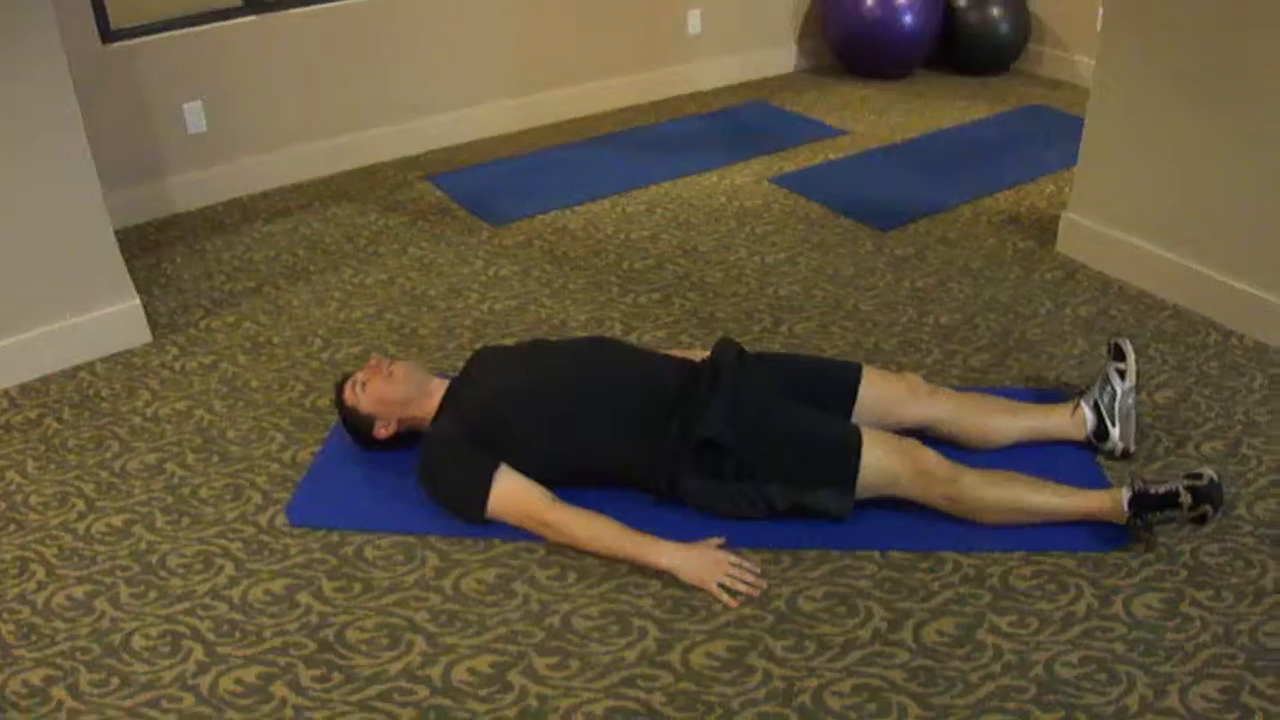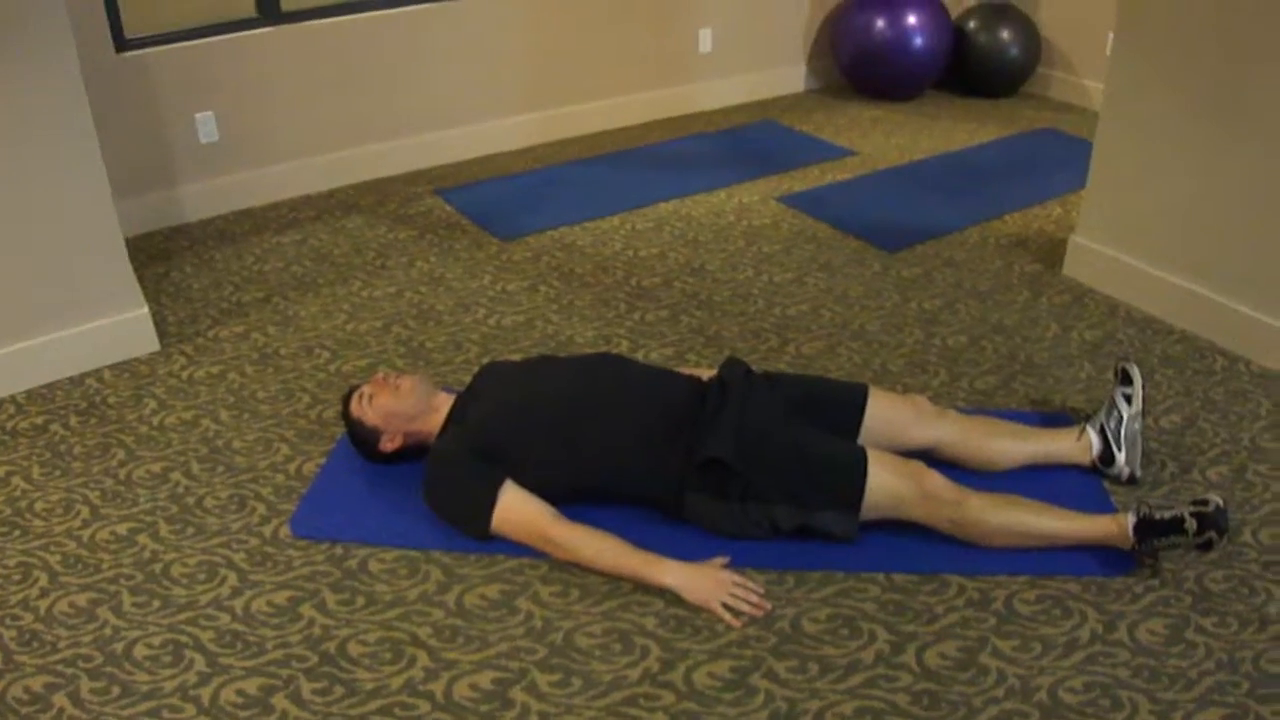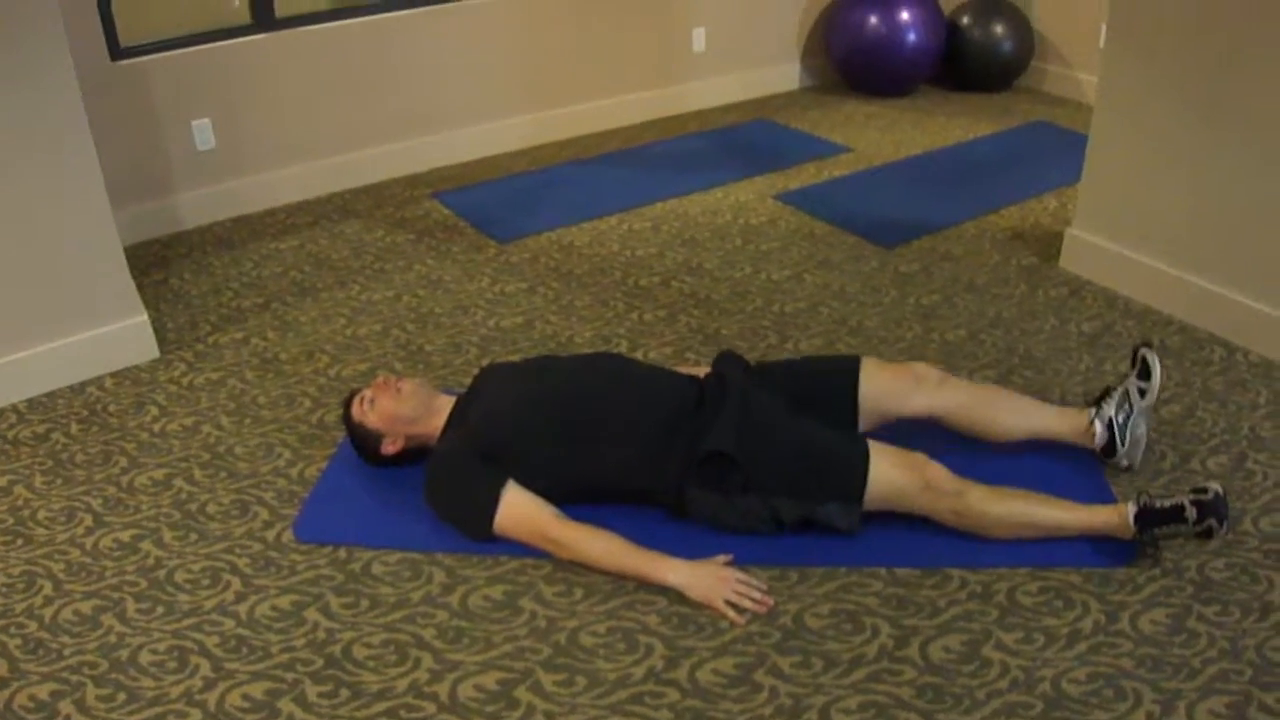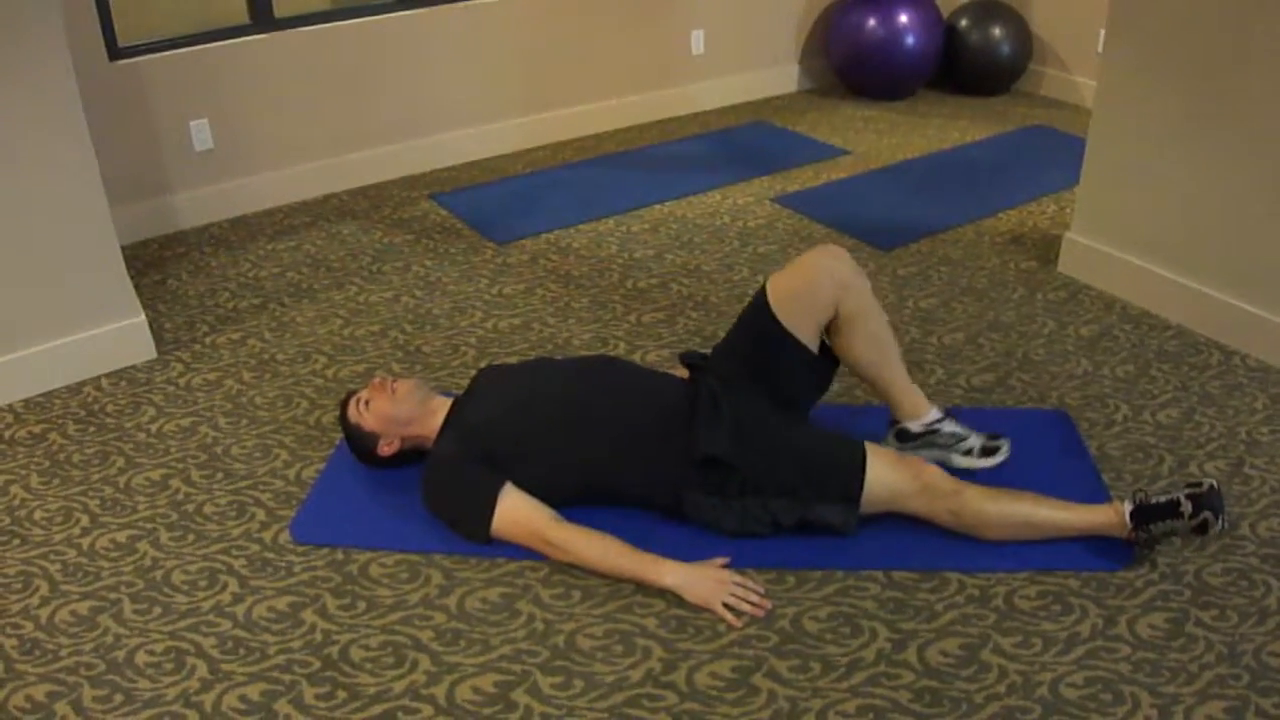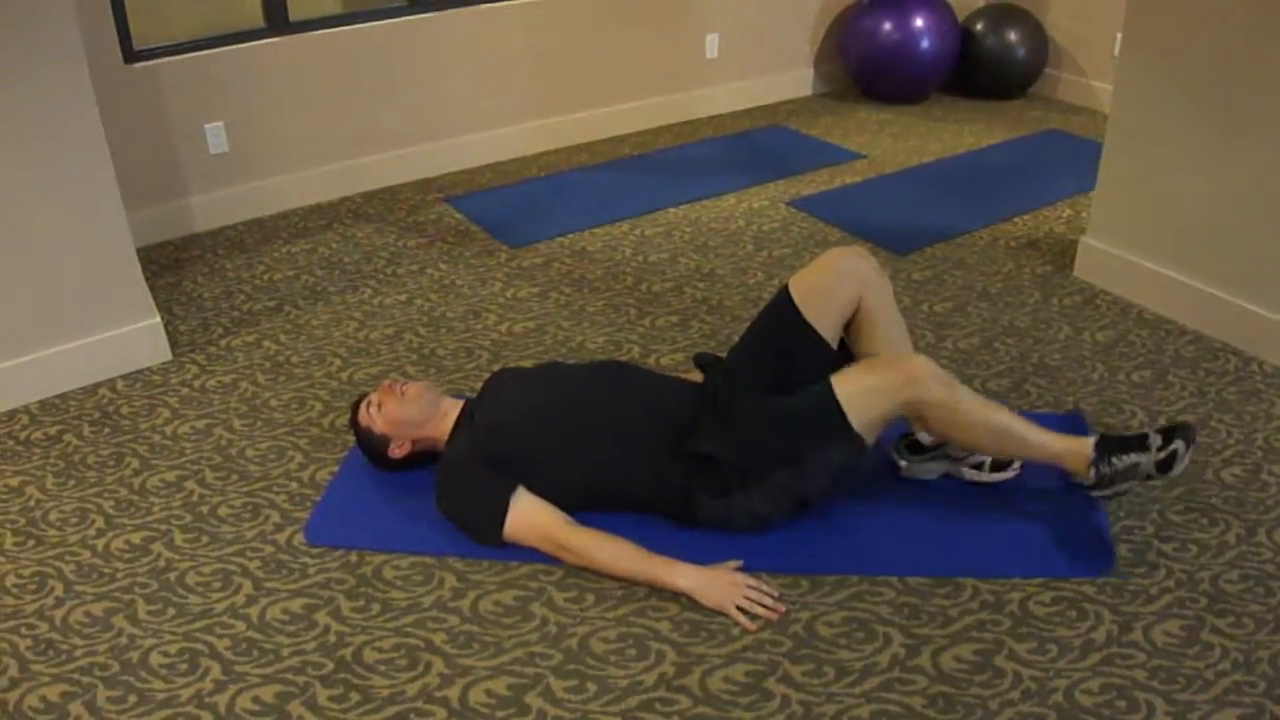
dt=0.7s
person 1, frame 1
left shoulder: (483, 368)
right shoulder: (450, 455)
right elbow: (548, 514)
left wrist: (683, 353)
right wrist: (674, 557)
left hip: (708, 379)
right hip: (705, 448)
left knee: (910, 394)
right knee: (918, 469)
left ankle: (1087, 419)
right ankle: (1122, 505)
person 1, frame 2
left shoulder: (490, 381)
right shoulder: (454, 470)
right elbow: (549, 530)
left wrist: (690, 370)
right wrist: (676, 575)
left hip: (716, 397)
right hip: (710, 466)
left knee: (920, 418)
right knee: (922, 492)
left ankle: (1094, 444)
right ankle: (1130, 531)
person 1, frame 3
left shoulder: (491, 385)
right shoulder: (456, 473)
right elbow: (555, 531)
left wrist: (690, 370)
right wrist: (681, 574)
left hip: (715, 394)
right hip: (712, 464)
left knee: (920, 382)
right knee: (925, 484)
left ankle: (1096, 427)
right ankle: (1130, 520)
person 1, frame 4
left shoulder: (492, 383)
right shoulder: (452, 476)
right elbow: (552, 535)
left wrist: (691, 375)
right wrist: (677, 576)
left hip: (711, 394)
right hip: (714, 472)
left knee: (828, 271)
right knee: (921, 490)
left ankle: (921, 426)
right ankle: (1124, 518)
person 1, frame 5
left shoulder: (504, 387)
right shoulder: (464, 477)
right elbow: (562, 537)
left wrist: (701, 378)
right wrist: (689, 578)
left hip: (720, 397)
right hip: (725, 474)
left knee: (851, 267)
right knee: (910, 374)
left ankle: (929, 441)
right ankle: (1085, 460)
